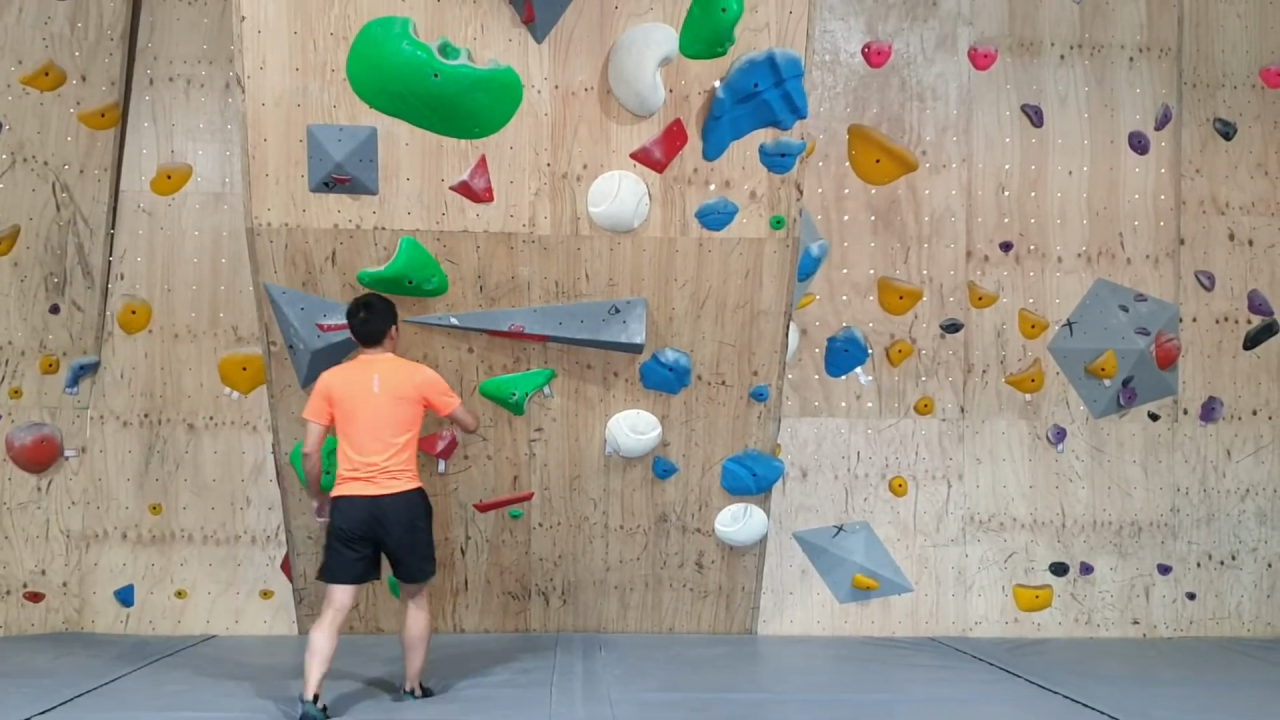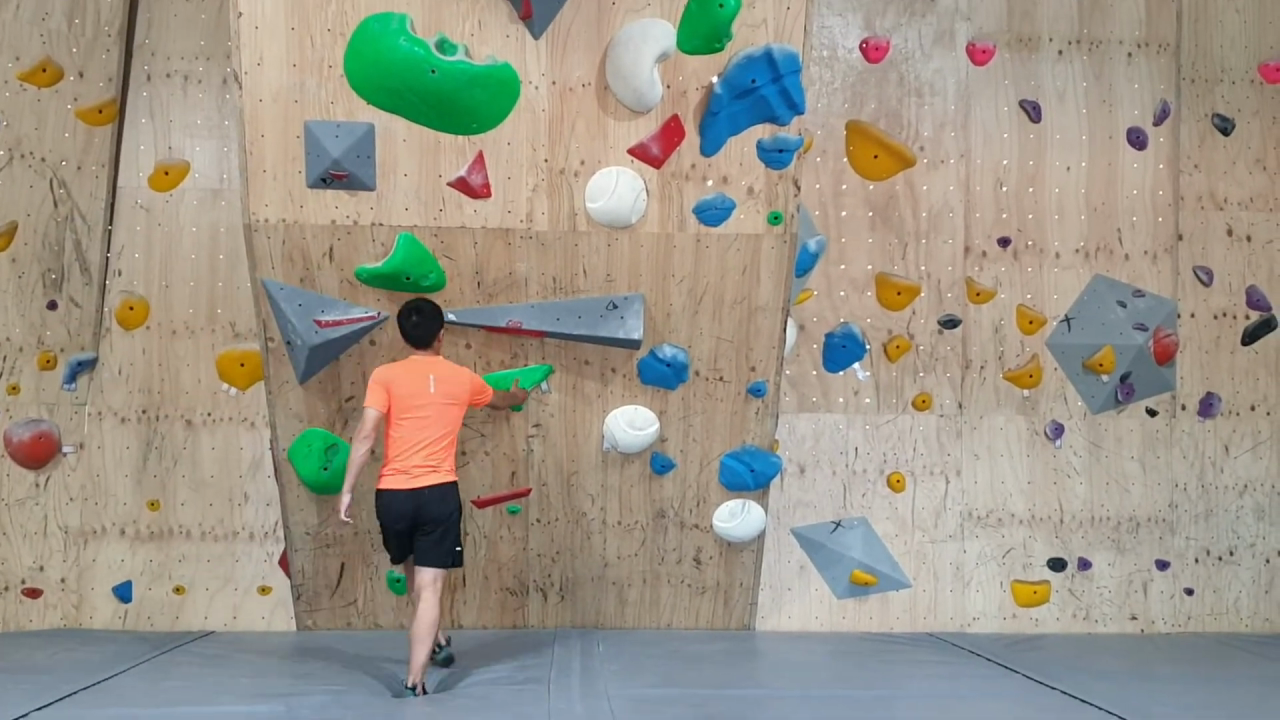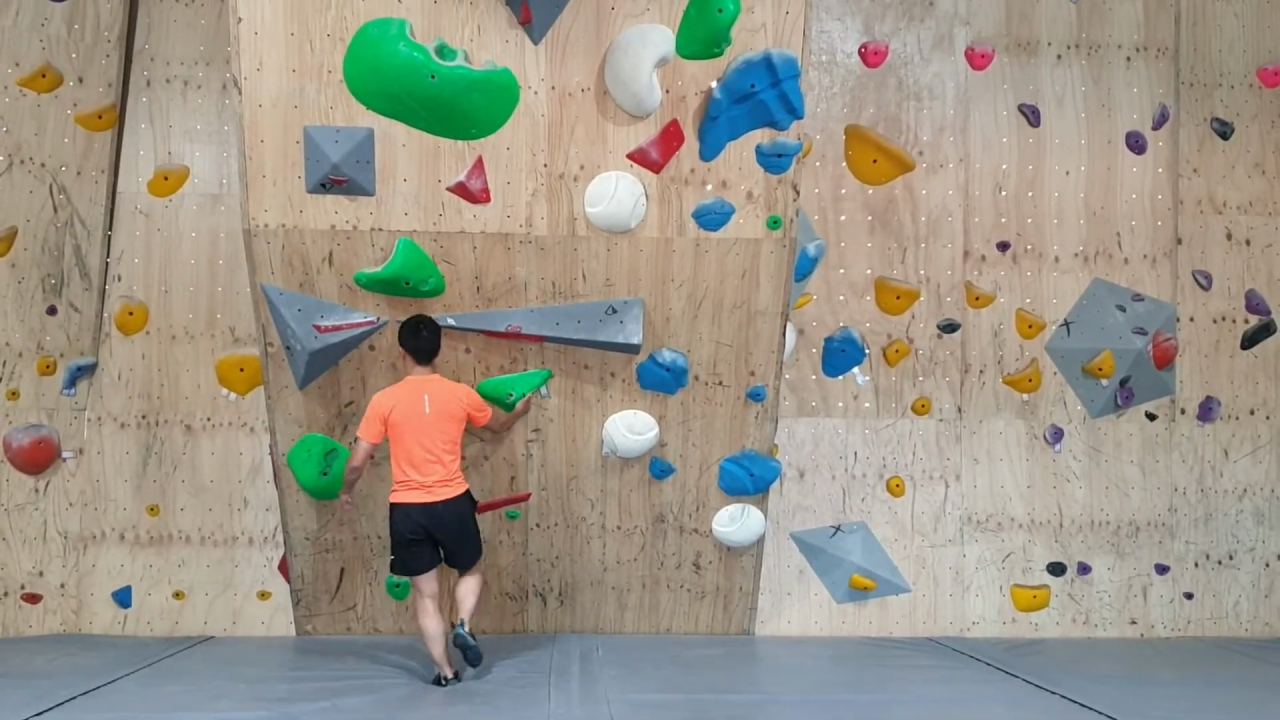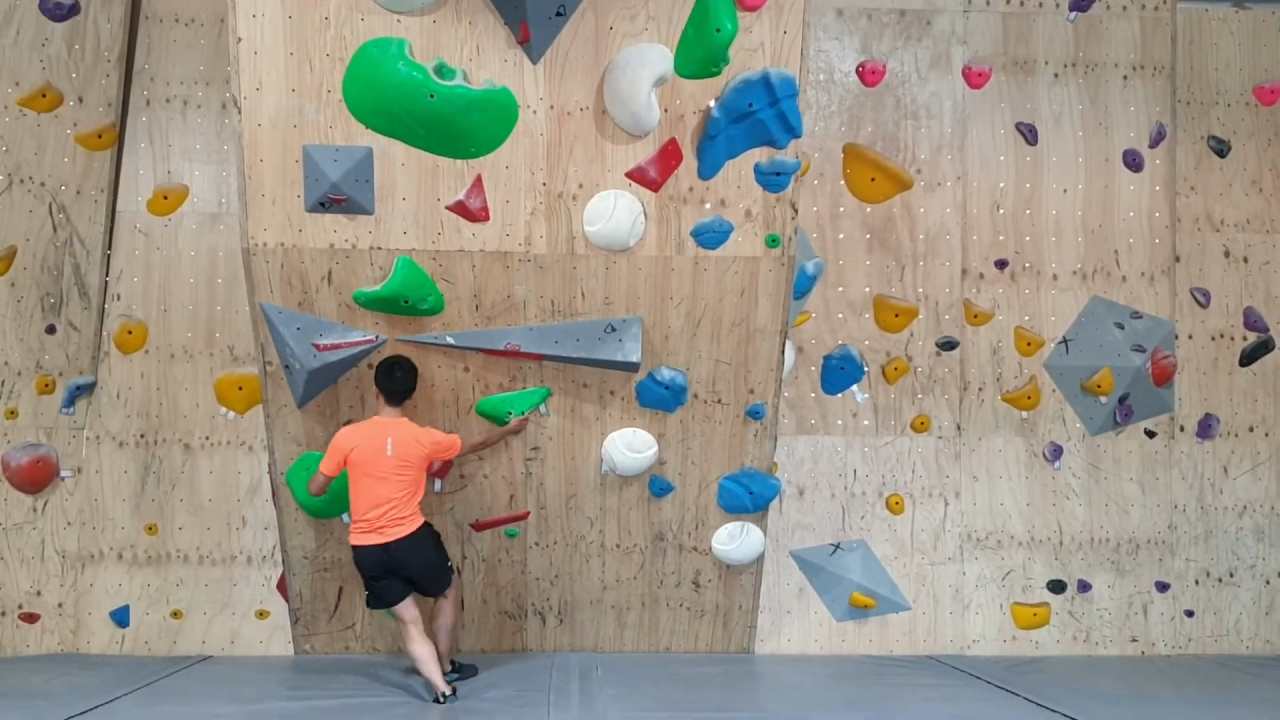
dt=0.5s
person 1, frame 1
left shoulder: (330, 380)
right shoulder: (420, 376)
left elbow: (310, 451)
right elbow: (469, 424)
left wrist: (318, 497)
right wrist: (467, 419)
left hip: (349, 504)
right hip: (403, 500)
left knee: (334, 609)
right knee: (416, 598)
right ankle: (413, 685)
person 1, frame 2
left shoulder: (385, 375)
right shoulder: (463, 378)
left elbow: (365, 434)
right elbow: (498, 400)
left wrist: (347, 489)
right wrist: (518, 396)
left hip: (393, 494)
right hip: (439, 493)
left knee: (415, 576)
right knee: (429, 591)
left ankle: (437, 643)
right ankle: (414, 682)
person 1, frame 3
left shoulder: (384, 400)
right shoulder: (461, 394)
left elbow: (358, 461)
right elbow: (498, 425)
left wrist: (346, 492)
right wrist: (519, 412)
left hip: (406, 509)
right hip: (452, 503)
left knee: (425, 593)
right knee: (470, 570)
left ankle: (446, 671)
right ankle: (464, 626)
person 1, frame 4
left shoulder: (347, 437)
right shoulder: (426, 439)
left elbow: (317, 488)
right elbow: (475, 443)
right wrist: (509, 429)
left hip: (366, 550)
right hip: (411, 538)
left knee: (410, 622)
right knee: (448, 593)
left ankle: (443, 689)
right ankle: (447, 668)
